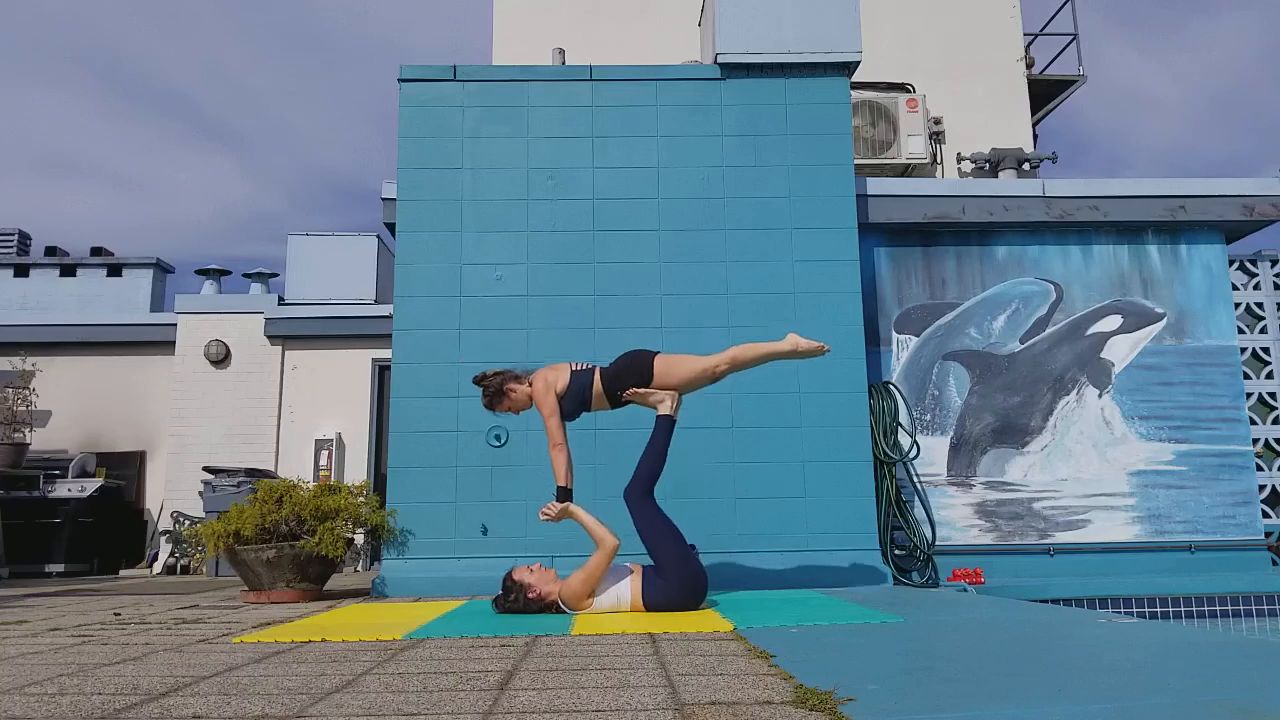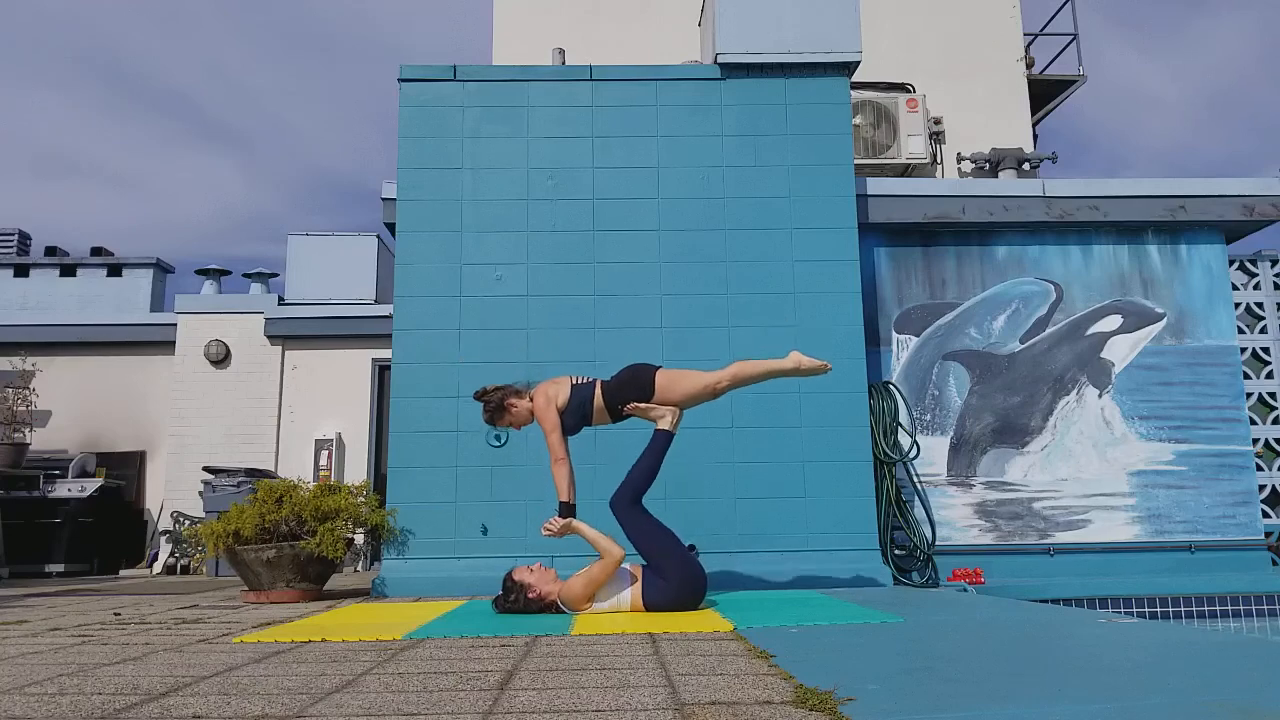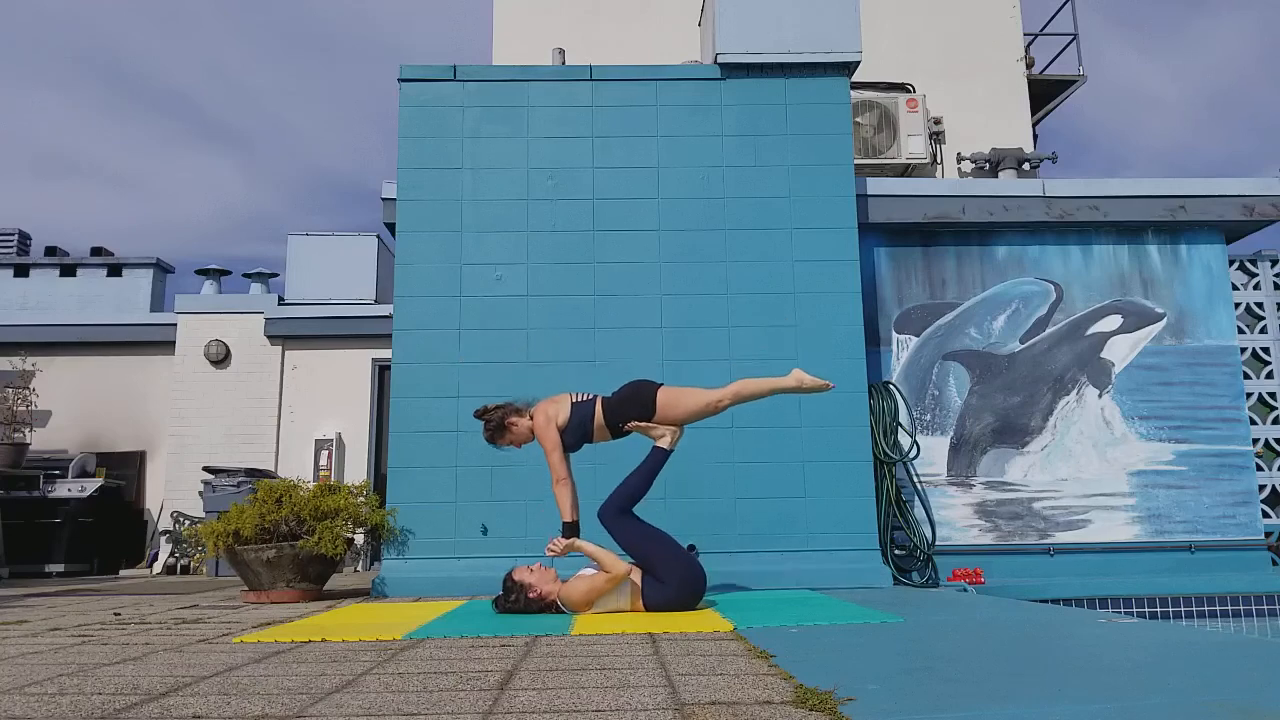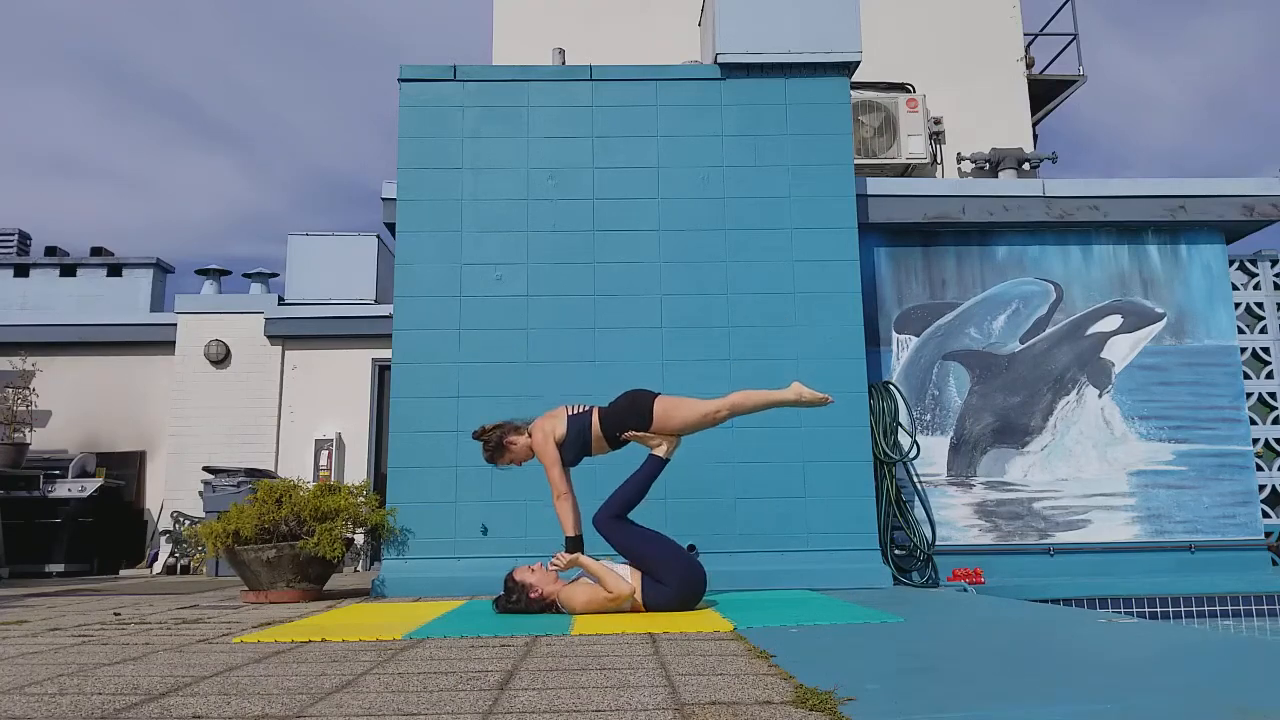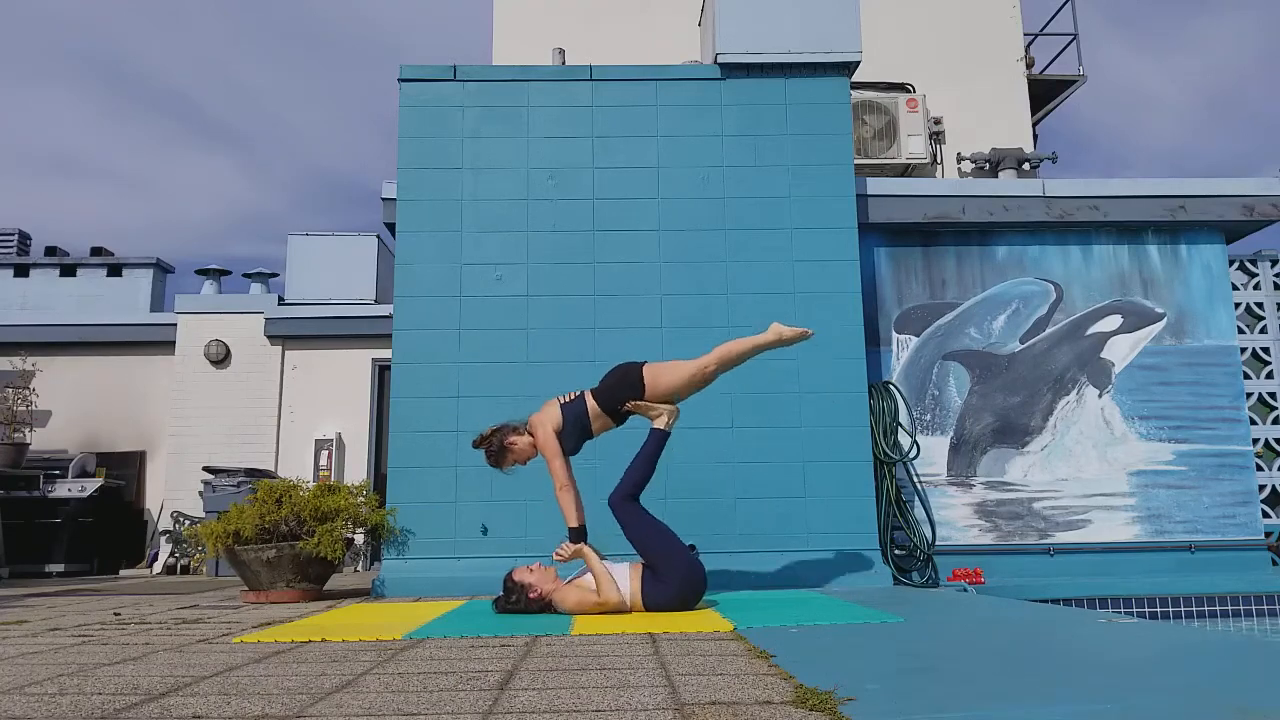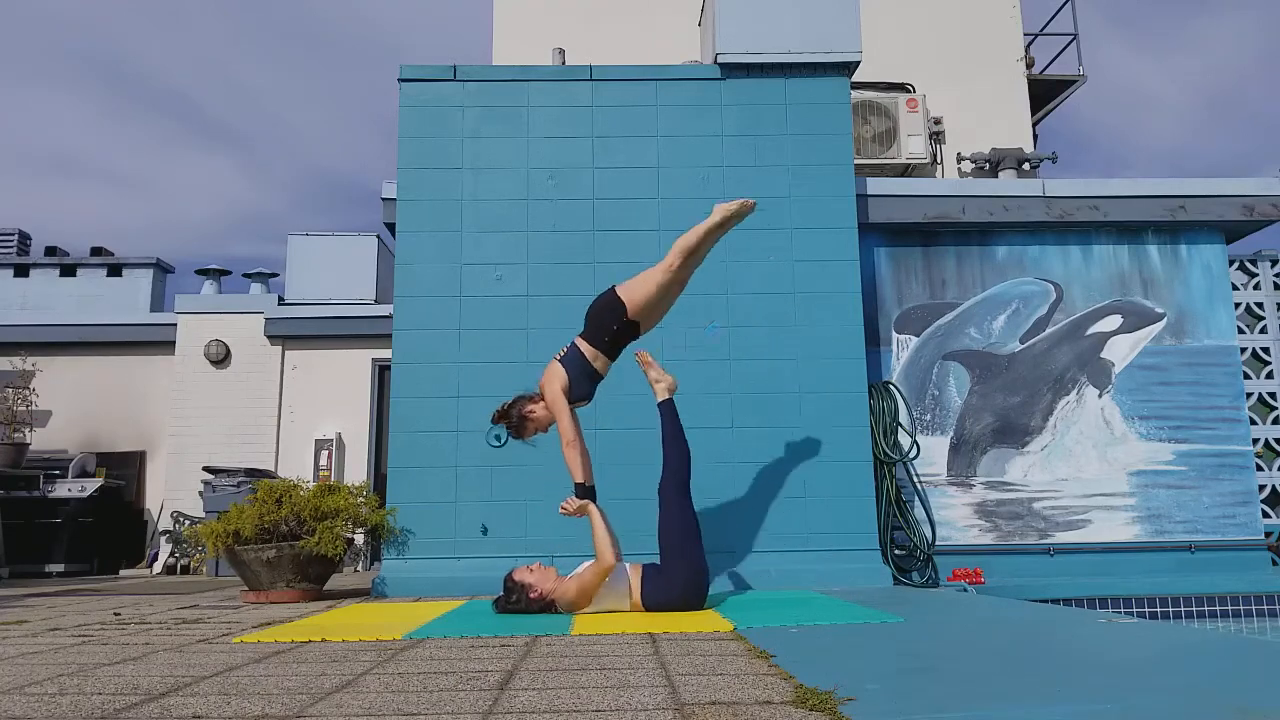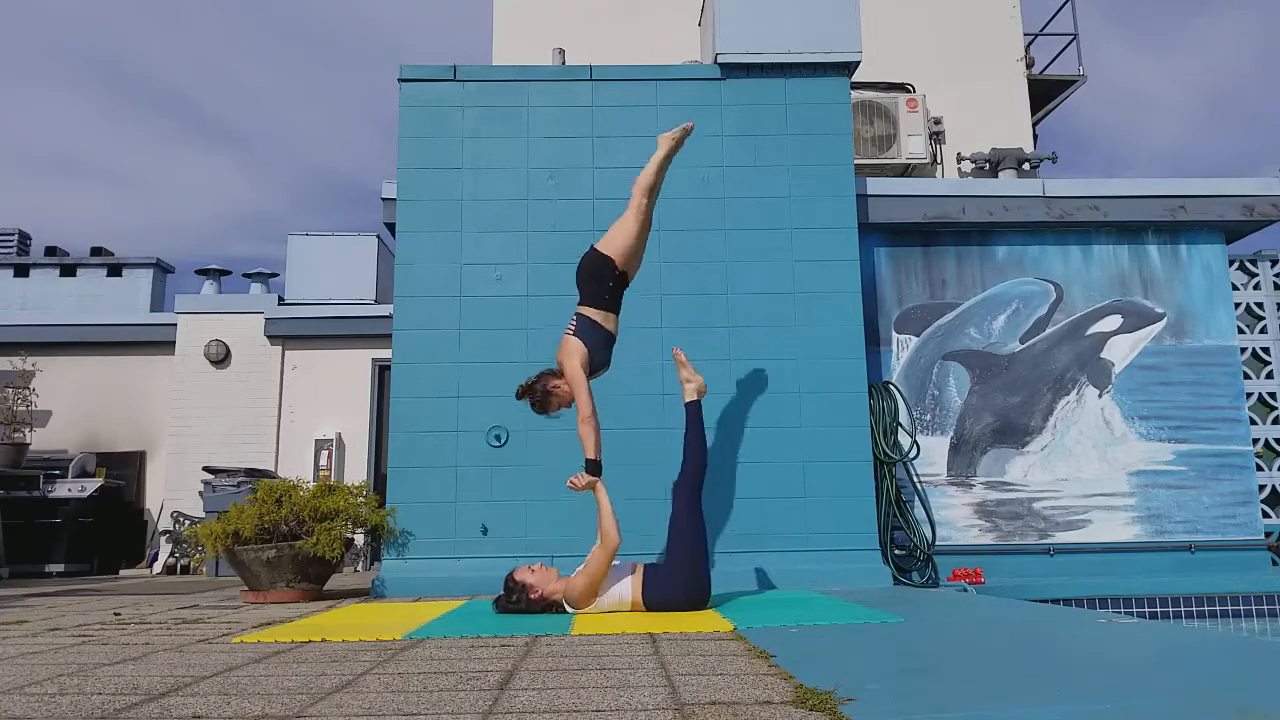
dt=0.2s
person 1, frame 1
left shoulder: (540, 385)
right shoulder: (547, 384)
left elbow: (557, 445)
right elbow: (561, 446)
left wrist: (562, 495)
right wrist: (566, 494)
left hip: (635, 375)
right hip: (632, 379)
left knee: (717, 366)
right knee: (715, 370)
left ankle: (788, 345)
right ankle: (788, 346)
person 1, frame 2
left shoulder: (541, 400)
right shoulder: (549, 398)
left elbow: (559, 460)
right elbow: (563, 461)
left wrist: (566, 511)
right wrist: (568, 511)
left hip: (635, 389)
right hip: (633, 393)
left knee: (718, 381)
right knee: (717, 384)
left ankle: (788, 364)
right ankle: (789, 362)
person 1, frame 3
left shoulder: (541, 418)
right shoulder: (550, 416)
left elbow: (561, 480)
right elbow: (566, 480)
left wrist: (569, 531)
right wrist: (572, 528)
left hip: (635, 406)
right hip: (632, 409)
left knee: (719, 398)
right knee: (718, 399)
left ankle: (790, 382)
right ankle: (790, 380)
person 1, frame 4
left shoulder: (539, 435)
right shoulder: (548, 434)
left elbow: (561, 495)
right elbow: (567, 496)
left wrist: (573, 548)
right wrist: (577, 547)
left hip: (632, 415)
right hip: (630, 418)
left knee: (717, 409)
right knee: (716, 410)
left ankle: (790, 394)
right ankle: (790, 394)
person 1, frame 5
left shoulder: (540, 427)
right shoulder: (544, 427)
left elbow: (563, 486)
right elbow: (568, 487)
left wrist: (576, 538)
right wrist: (579, 537)
left hip: (626, 387)
right hip: (624, 393)
left knee: (705, 368)
right knee: (704, 370)
left ankle: (771, 337)
right ankle: (771, 336)
person 1, frame 6
left shoulder: (552, 393)
right shoulder: (560, 396)
left elbow: (571, 445)
right elbow: (576, 446)
left wrist: (582, 494)
right wrist: (587, 494)
left hip: (613, 314)
right hip: (614, 323)
left knee: (672, 265)
right knee: (675, 271)
left ankle: (720, 217)
right ankle: (721, 219)
person 1, frame 7
left shoulder: (572, 365)
right shoulder: (573, 367)
left elbow: (586, 418)
right elbow: (586, 419)
left wrist: (592, 468)
right wrist: (592, 468)
left hip: (602, 272)
right hip: (604, 281)
left knee: (638, 208)
right knee: (640, 213)
left ankle: (667, 146)
person 2, frame 1
left shoulder: (572, 592)
right shoulder: (570, 594)
right elbow: (610, 544)
right wrist: (572, 509)
left hip: (676, 587)
right hip: (681, 586)
right knee: (637, 493)
left ankle: (665, 411)
right ankle: (665, 412)
person 2, frame 2
left shoulder: (573, 589)
right shoulder: (571, 594)
right elbow: (615, 554)
right wrist: (574, 525)
left hip: (677, 585)
right hip: (681, 585)
right knee: (624, 502)
left ankle: (665, 426)
right ankle: (665, 426)
person 2, frame 3
left shoulder: (572, 590)
right shoulder: (571, 595)
right elbow: (620, 569)
right wrist: (577, 544)
left hip: (678, 584)
right hip: (680, 585)
left knee: (612, 513)
right knee: (613, 512)
left ankle: (664, 443)
right ankle: (664, 444)
person 2, frame 4
left shoulder: (570, 591)
right shoulder: (569, 598)
right elbow: (623, 590)
right wrist: (580, 559)
left hip: (678, 585)
right hip: (680, 584)
left knee: (608, 519)
right knee: (608, 518)
left ankle: (660, 451)
right ankle: (660, 452)
person 2, frame 5
left shoulder: (568, 590)
right shoulder: (565, 599)
right elbow: (613, 598)
left wrist: (582, 551)
right wrist: (585, 551)
left hip: (677, 583)
right hip: (679, 584)
left knee: (620, 501)
right knee: (622, 501)
left ankle: (660, 425)
right ankle: (660, 425)
person 2, frame 6
left shoulder: (571, 586)
right shoulder: (567, 595)
left elbow: (612, 556)
right elbow: (608, 561)
left wrist: (592, 510)
right wrist: (591, 510)
left hip: (676, 588)
right hip: (680, 589)
right knee: (673, 488)
right ankle: (662, 396)
person 2, frame 7
left shoulder: (573, 586)
right shoulder: (574, 594)
left elbow: (605, 538)
right elbow: (611, 542)
left wrist: (596, 487)
right wrist: (598, 488)
left hip: (680, 588)
right hip: (682, 589)
right knee: (686, 490)
right ankle: (691, 396)
